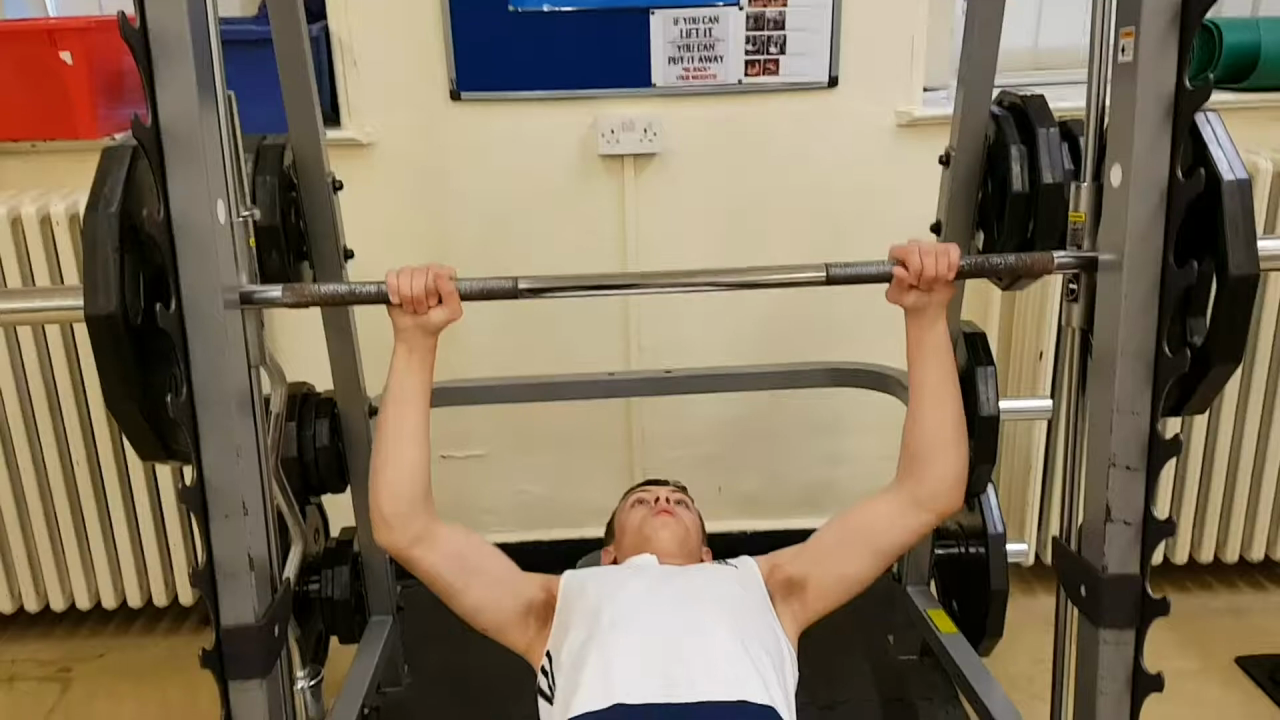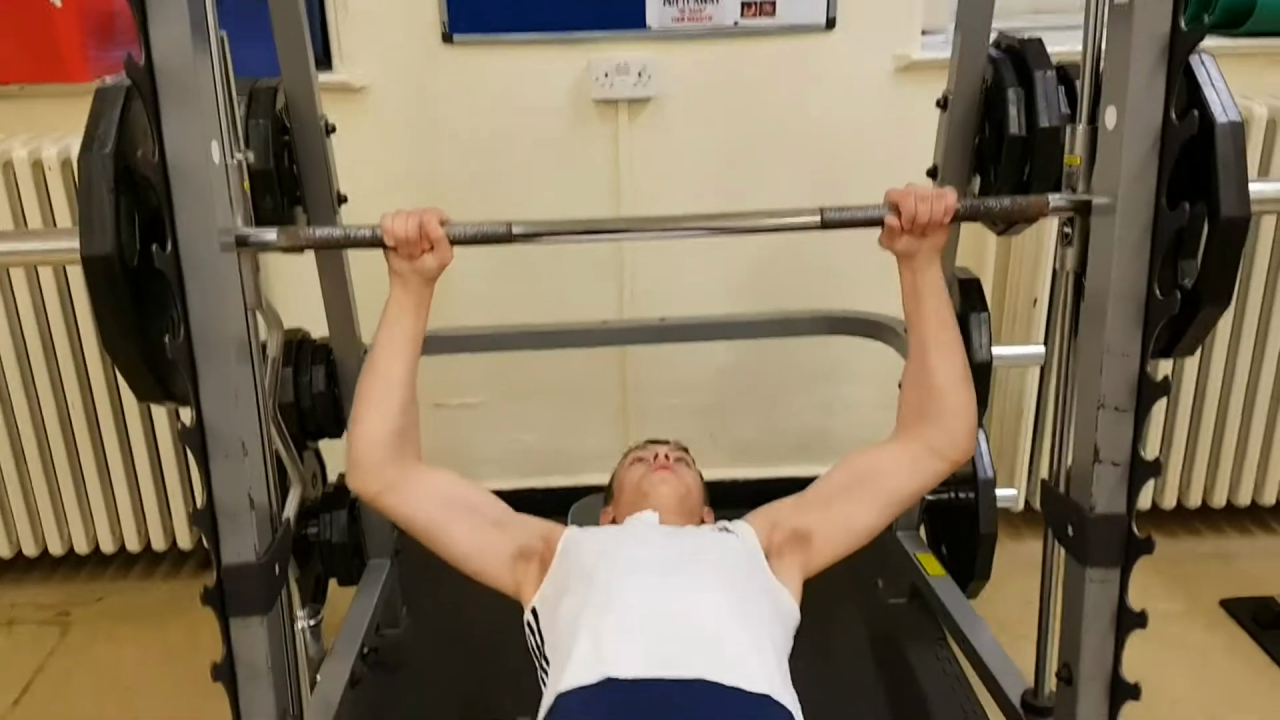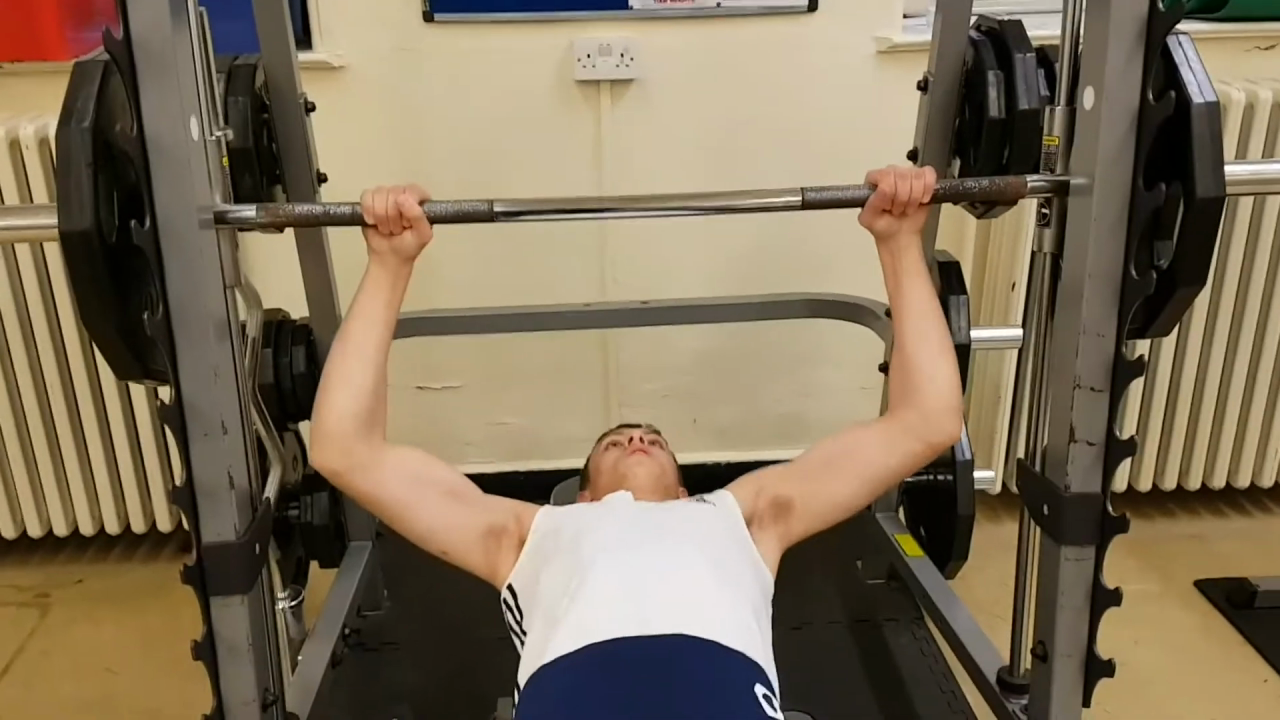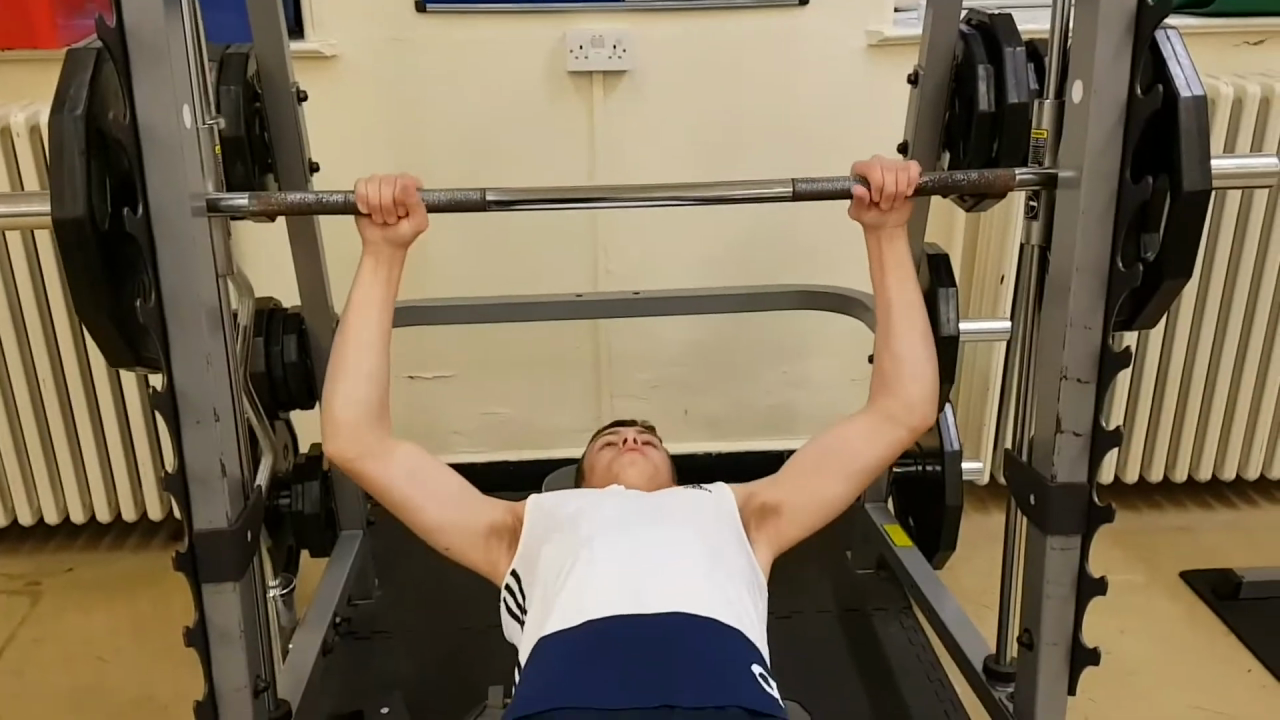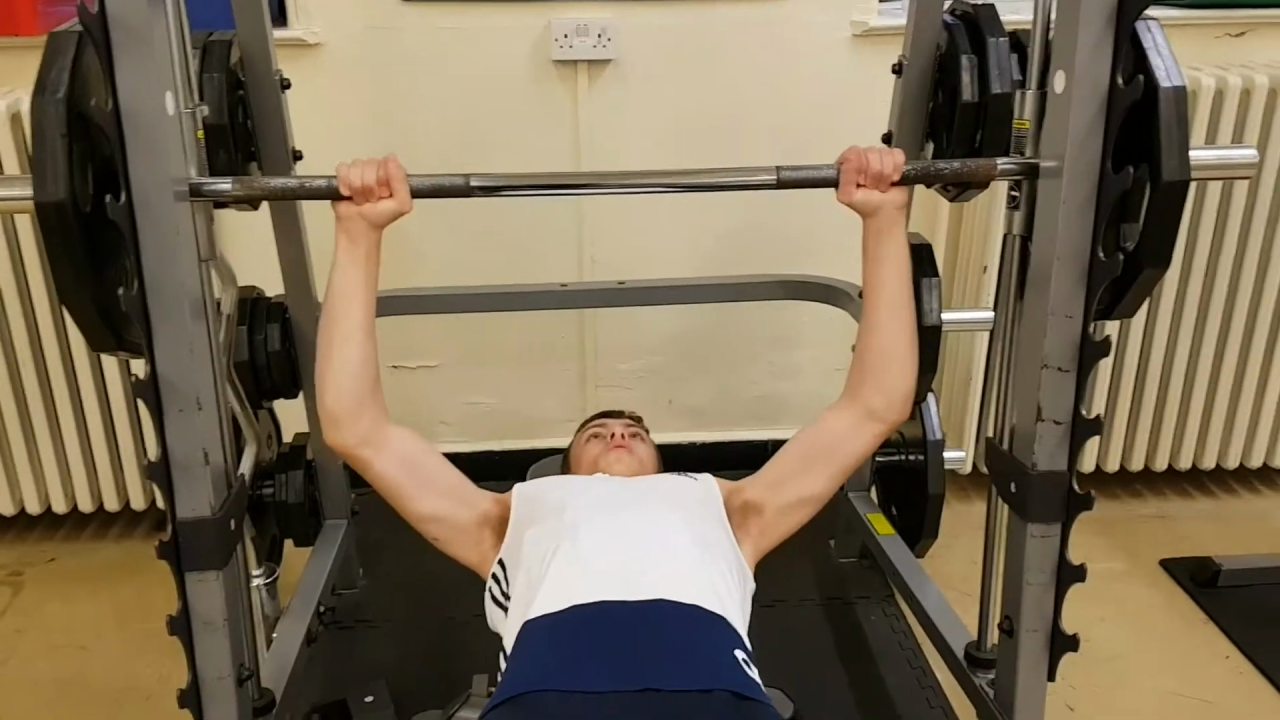
dt=0.4s
person 1, frame 1
left shoulder: (761, 586)
right shoulder: (562, 601)
left elbow: (927, 496)
right elbow: (404, 527)
left wrist: (926, 316)
right wrist: (414, 340)
person 1, frame 2
left shoulder: (762, 545)
right shoulder: (557, 554)
left elbow: (937, 442)
right elbow: (381, 469)
left wrist: (919, 262)
right wrist: (412, 285)
person 1, frame 3
left shoulder: (739, 514)
right shoulder: (531, 532)
left elbow: (928, 421)
right elbow: (344, 448)
left wrist: (899, 241)
right wrist: (390, 261)
person 1, frame 4
left shoulder: (734, 512)
right shoulder: (528, 524)
left elbow: (903, 411)
right elbow: (355, 438)
left wrist: (886, 232)
right wrist: (384, 250)
person 1, frame 5
left shoulder: (718, 504)
right shoulder: (516, 513)
left elbow: (876, 405)
right elbow: (353, 426)
left wrist: (883, 217)
right wrist: (359, 231)
